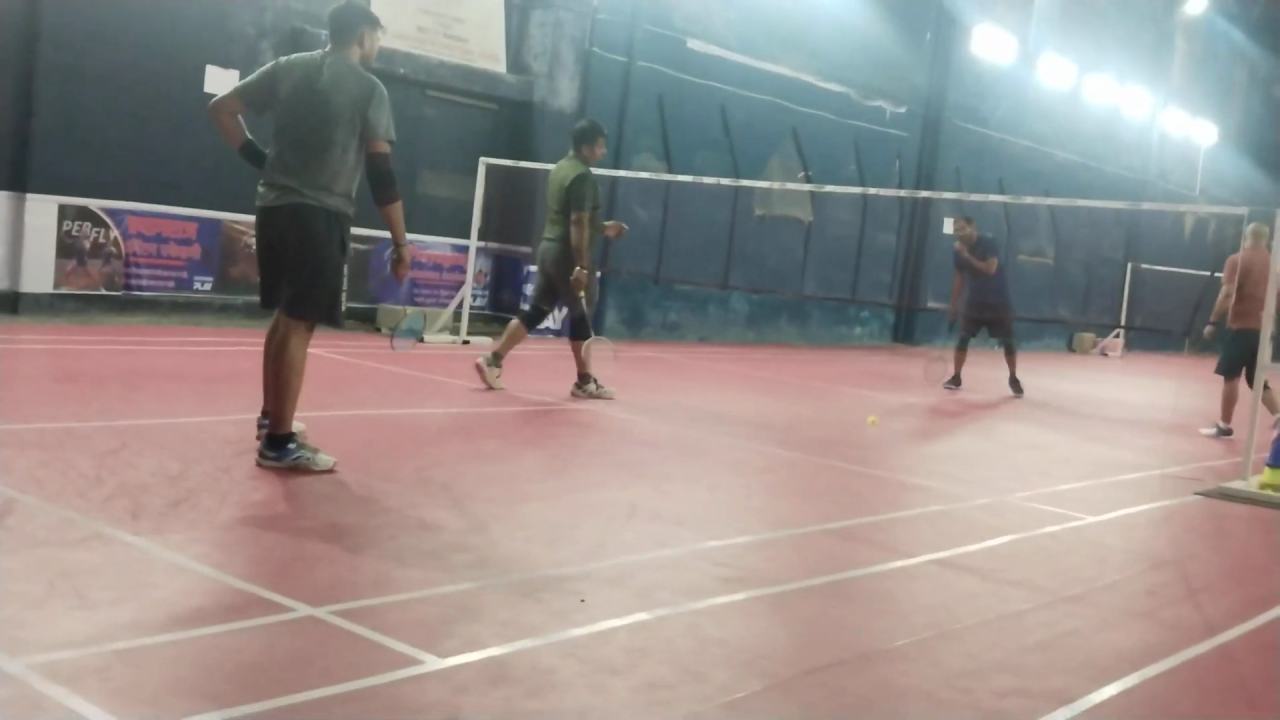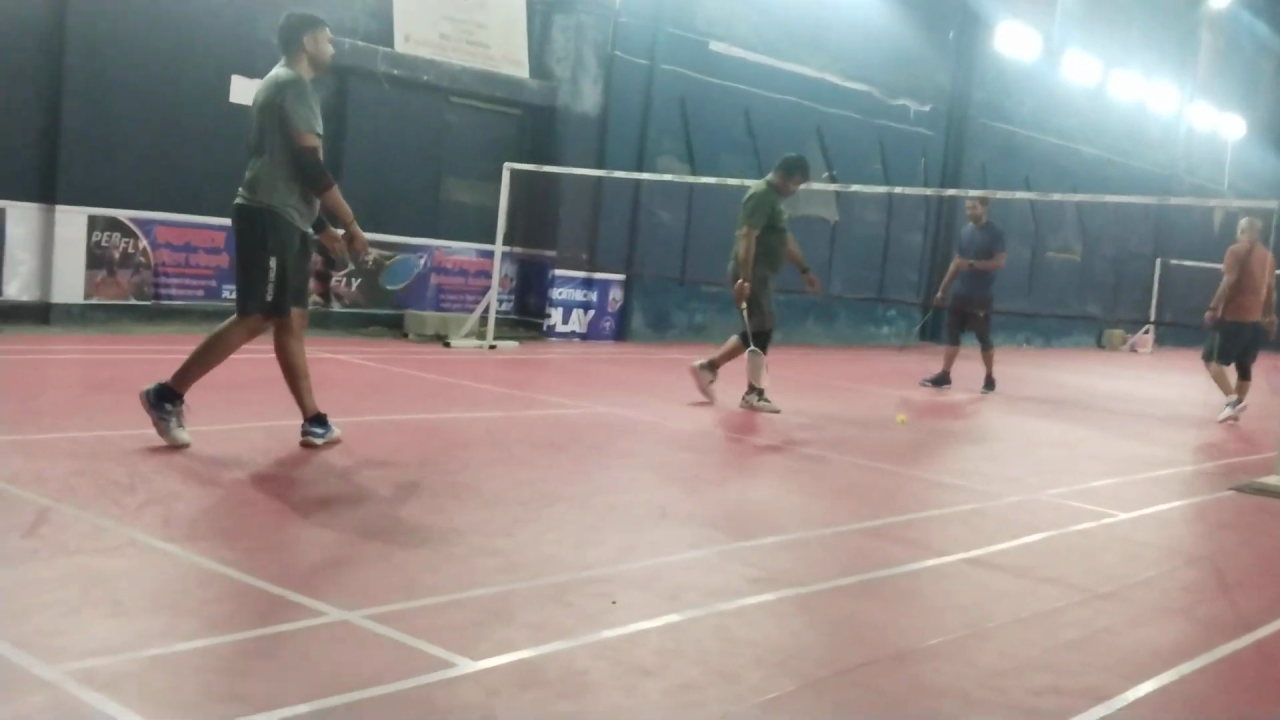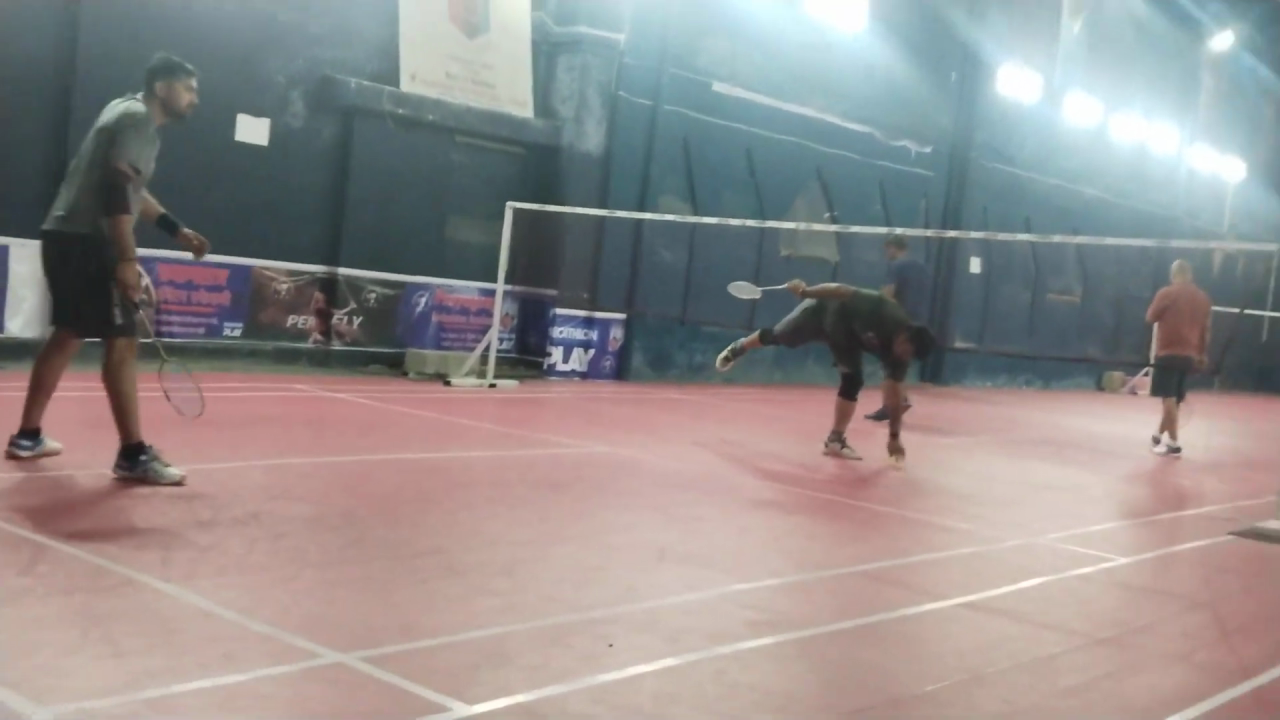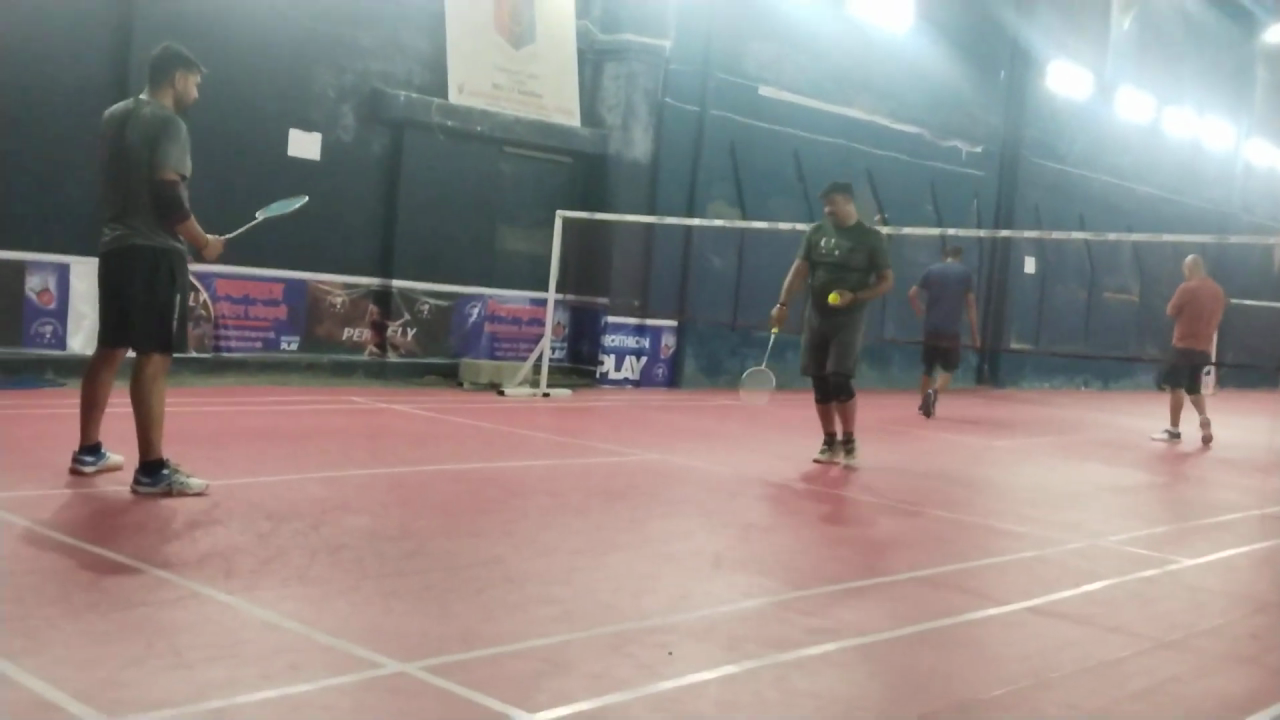
dt=1s
person 1, frame 1
left shoulder: (288, 69)
right shoulder: (369, 89)
left elbow: (222, 107)
right elbow: (381, 173)
left wrist: (257, 158)
right wrist: (400, 244)
left hip: (273, 209)
right hip: (321, 217)
left knee: (285, 318)
right knee: (298, 326)
left ankle: (272, 417)
right ankle: (279, 443)
person 1, frame 2
left shoulder: (280, 84)
right shoulder: (293, 85)
right elbow: (311, 166)
left wrist: (323, 226)
right wrist: (351, 223)
left hip: (285, 221)
right hip: (269, 218)
left knee: (291, 321)
right knee: (254, 320)
left ankle: (314, 422)
right ankle: (167, 395)
person 1, frame 3
left shoulder: (128, 112)
right shoulder: (138, 119)
left elbow: (133, 193)
right elbow: (116, 191)
left wrist: (179, 231)
right wrist: (126, 259)
left hip: (64, 234)
right hip: (86, 239)
left knee: (66, 336)
right knee: (121, 341)
left ankle: (27, 435)
right ankle: (133, 453)
person 1, frame 4
left shoulder: (115, 117)
right shoulder: (169, 125)
right elbow: (167, 198)
right wrist: (203, 242)
left hip: (116, 249)
right hip: (156, 255)
left knee: (109, 351)
right knee: (153, 359)
left ankle: (89, 451)
right ankle: (152, 470)
person 2, frame 1
left shoulder: (560, 169)
right shoulder: (583, 176)
right elbow: (579, 223)
left wrist: (603, 227)
right wrist: (582, 266)
left hip: (548, 247)
right hip: (566, 253)
left knee: (536, 311)
right knee: (581, 317)
left ankle: (492, 360)
right ankle: (585, 382)
person 2, frame 2
left shoulder: (774, 197)
right shoulder: (762, 196)
left elbow: (784, 239)
right elbow: (746, 238)
left wrist: (805, 270)
right wrist: (744, 278)
left hip: (759, 273)
right hip: (752, 273)
left knee: (756, 332)
right knee: (760, 332)
left ankle: (707, 367)
right ankle: (753, 393)
person 2, frame 3
left shoulder: (897, 353)
right shoulder: (880, 311)
left elbow: (893, 395)
right elbow: (842, 290)
left wrist: (894, 436)
right wrist: (805, 292)
left hip: (847, 339)
right hip: (821, 312)
left knee: (853, 381)
right knee: (775, 337)
left ankle: (835, 440)
right ankle: (737, 349)
person 2, frame 4
left shoulder: (872, 239)
right shoulder: (817, 232)
left elbow: (886, 281)
right elbow: (800, 269)
left wrist: (856, 296)
right wrist: (782, 305)
left hip: (849, 318)
right hip: (817, 317)
left knee: (840, 380)
right knee: (821, 381)
left ankle: (848, 439)
right ankle: (830, 442)
person 3, frame 1
left shoulder: (1237, 260)
left elbow: (1227, 294)
left wrist: (1212, 322)
left hip: (1241, 327)
left knee: (1230, 377)
left ankle: (1224, 426)
person 3, frame 2
left shoulder: (1236, 250)
right shoulder: (1268, 256)
left elbow: (1229, 282)
right elbow: (1270, 289)
left wrist: (1212, 308)
right wrist: (1270, 315)
left hip: (1232, 317)
right hip: (1255, 319)
left knee: (1212, 359)
right knee: (1244, 367)
left ankle: (1232, 399)
right ankle: (1233, 408)
person 3, frame 3
left shoulder: (1166, 293)
right shoulder: (1203, 298)
left elbow: (1150, 319)
right elbow: (1206, 329)
right wrist: (1202, 354)
left hip: (1167, 354)
right hip: (1188, 356)
left knee: (1168, 399)
right knee: (1176, 400)
left ankle: (1173, 444)
right ankle: (1159, 437)
person 3, frame 4
left shoulder: (1187, 288)
right shoulder: (1219, 291)
left elbow: (1170, 312)
right elbow: (1216, 319)
left hip: (1184, 346)
right hip: (1204, 349)
left knee: (1176, 388)
right knee: (1193, 389)
left ankle: (1174, 430)
right ankle: (1204, 418)
person 4, frame 1
left shoulder: (988, 244)
right shoulder: (959, 252)
left elbow: (990, 269)
right elbow: (959, 280)
left wrist: (967, 255)
right wrist: (954, 308)
left hip: (998, 301)
right hip: (975, 302)
left knee: (1007, 341)
right knee: (963, 338)
left ankle: (1013, 378)
right ankle: (956, 377)
person 4, frame 2
left shoulder: (995, 233)
right shoulder: (965, 232)
left elbow: (999, 263)
left wrist: (971, 264)
right wrist: (943, 289)
left hip: (980, 295)
right hip: (960, 293)
left knee: (983, 337)
right knee: (952, 334)
left ankle: (989, 377)
right ankle: (944, 375)
person 4, frame 3
left shoulder: (897, 266)
right shoulder: (922, 267)
left elbow: (887, 295)
right hip: (916, 324)
left ankle: (889, 409)
right ankle: (900, 399)
person 4, frame 4
left shoulder: (932, 270)
right shoulder: (965, 273)
left elbow: (912, 294)
right elbow: (970, 305)
left wrist: (919, 308)
right wrist: (975, 333)
left hip: (931, 328)
right hip: (951, 330)
left knee: (928, 367)
right knee: (948, 369)
left ankle: (923, 403)
right ankle: (933, 392)
